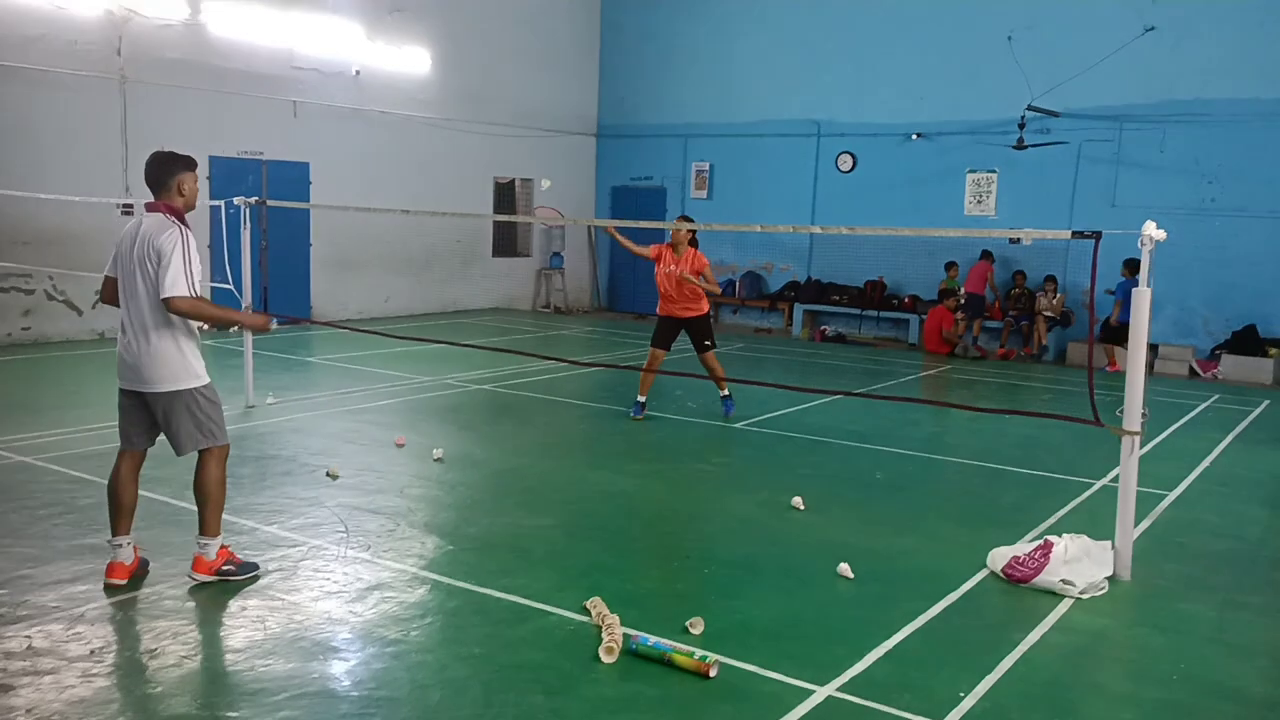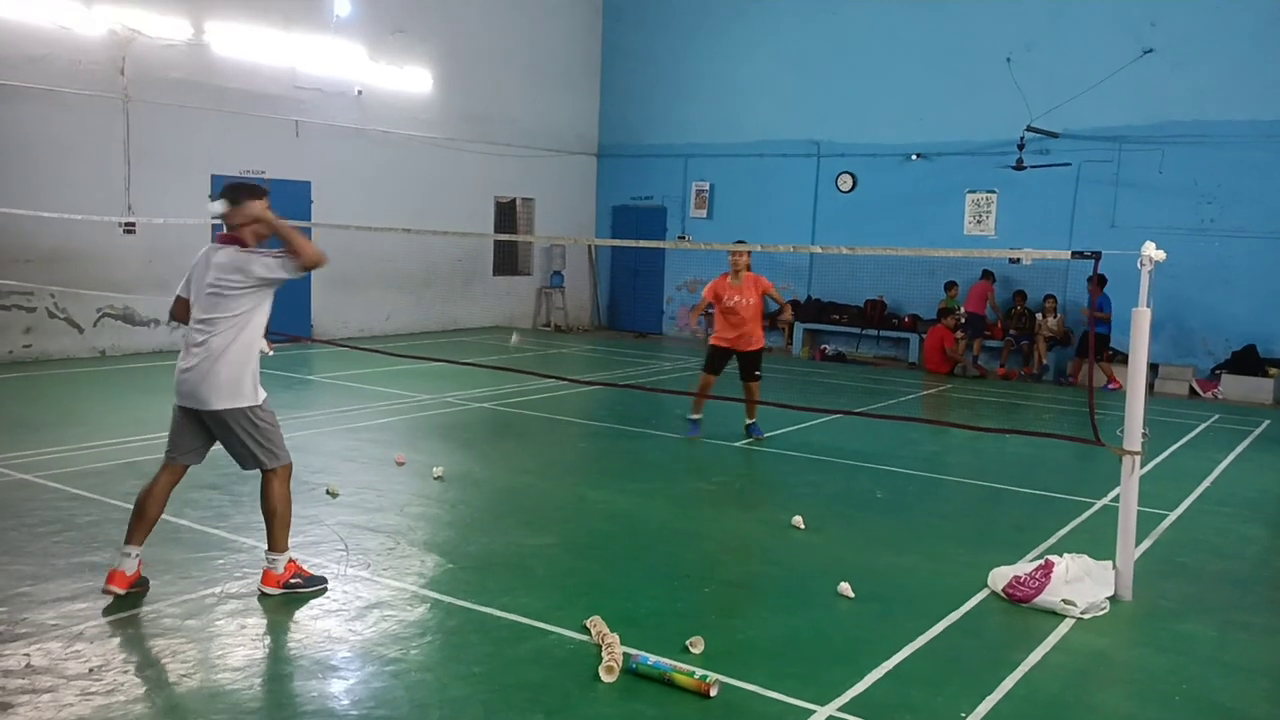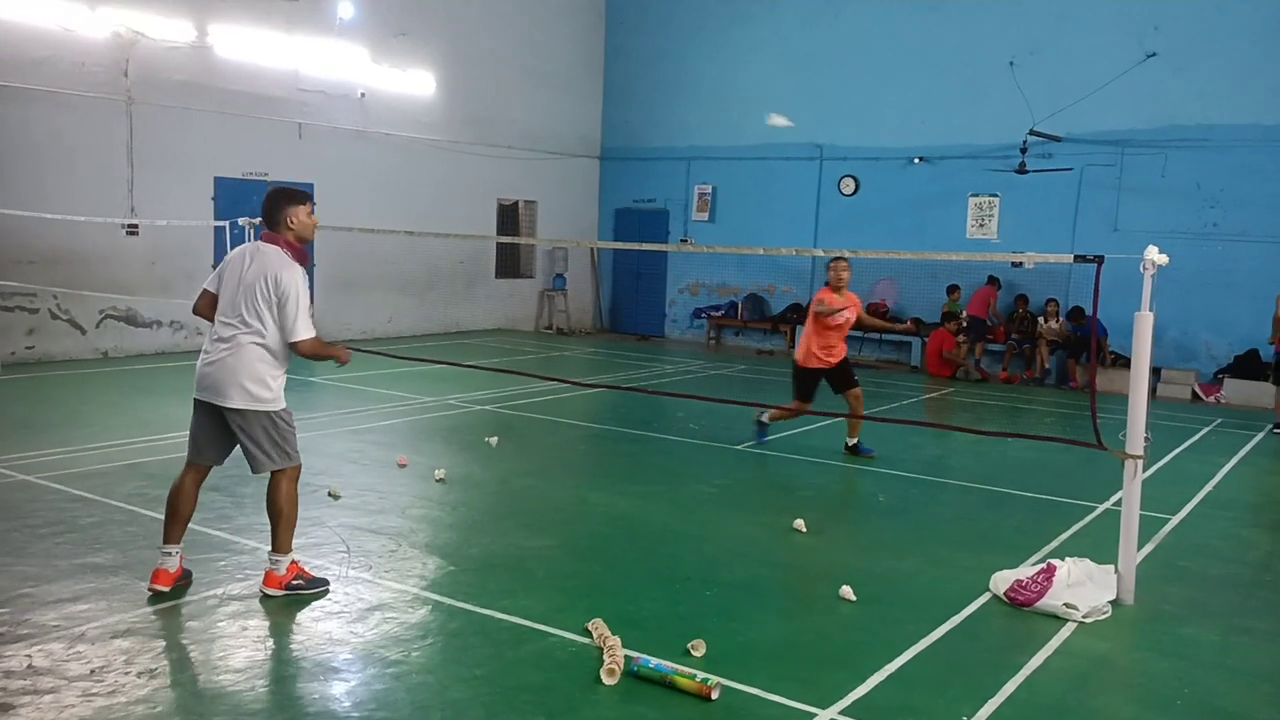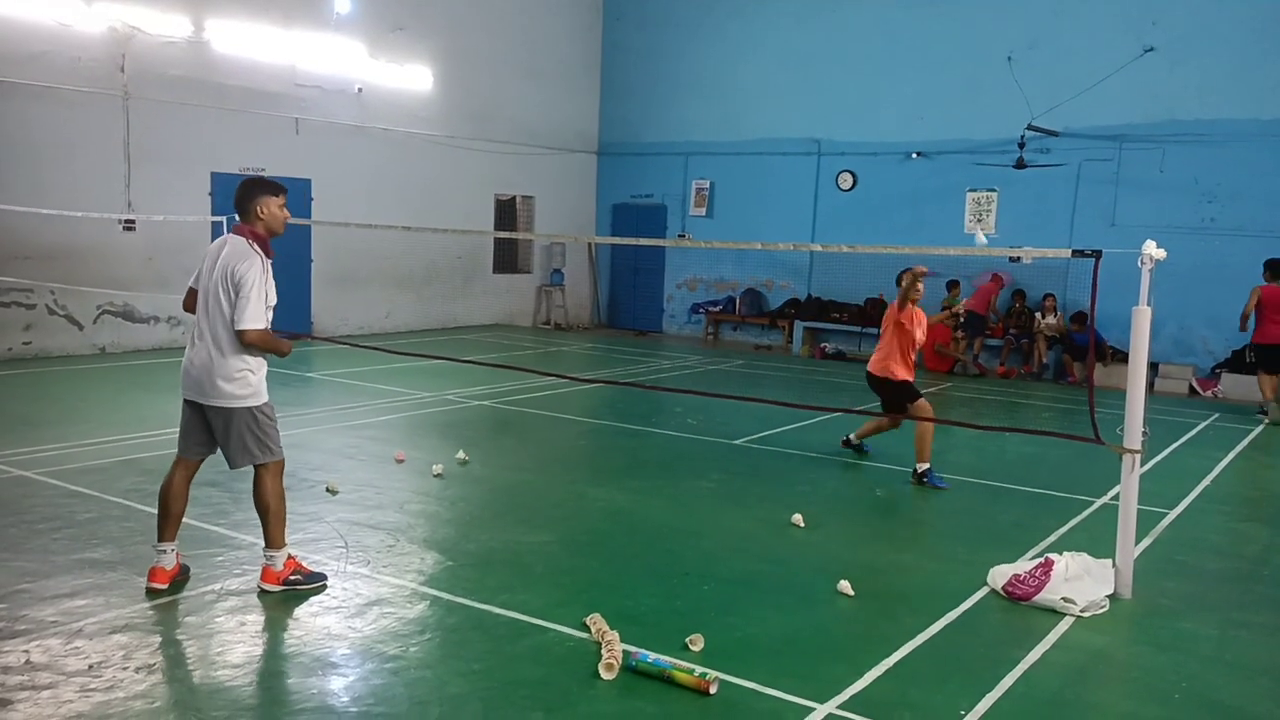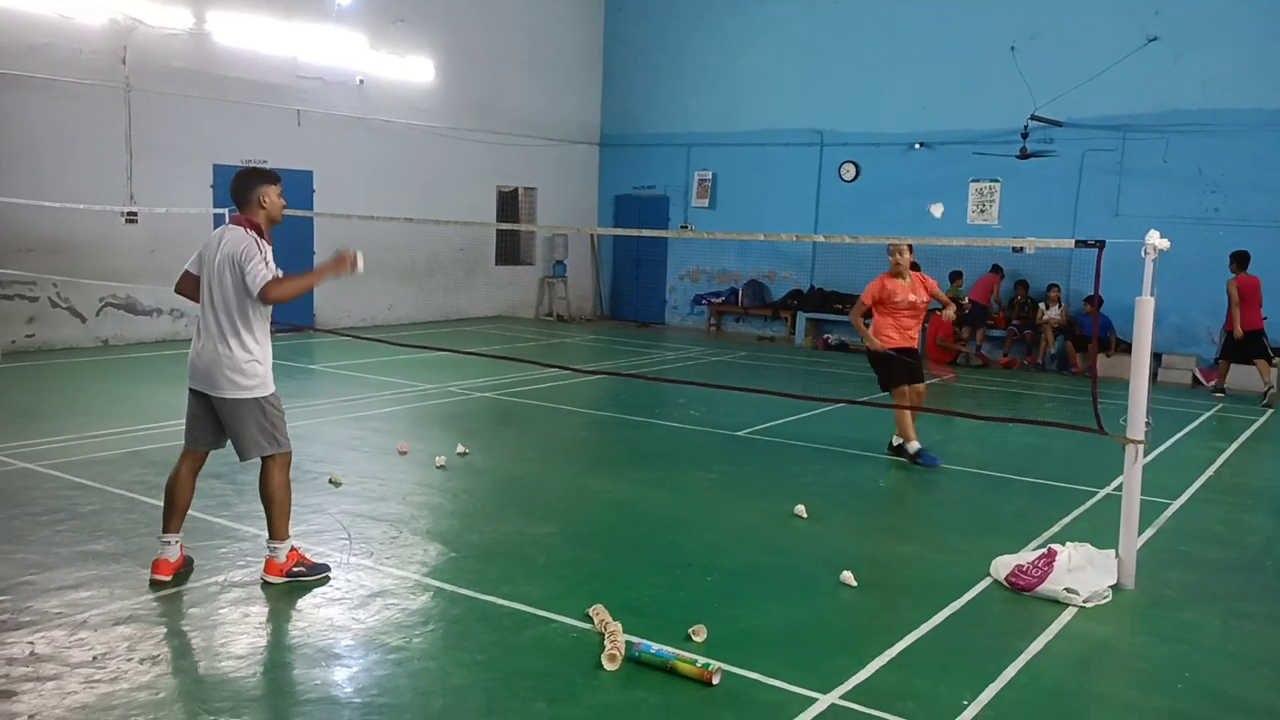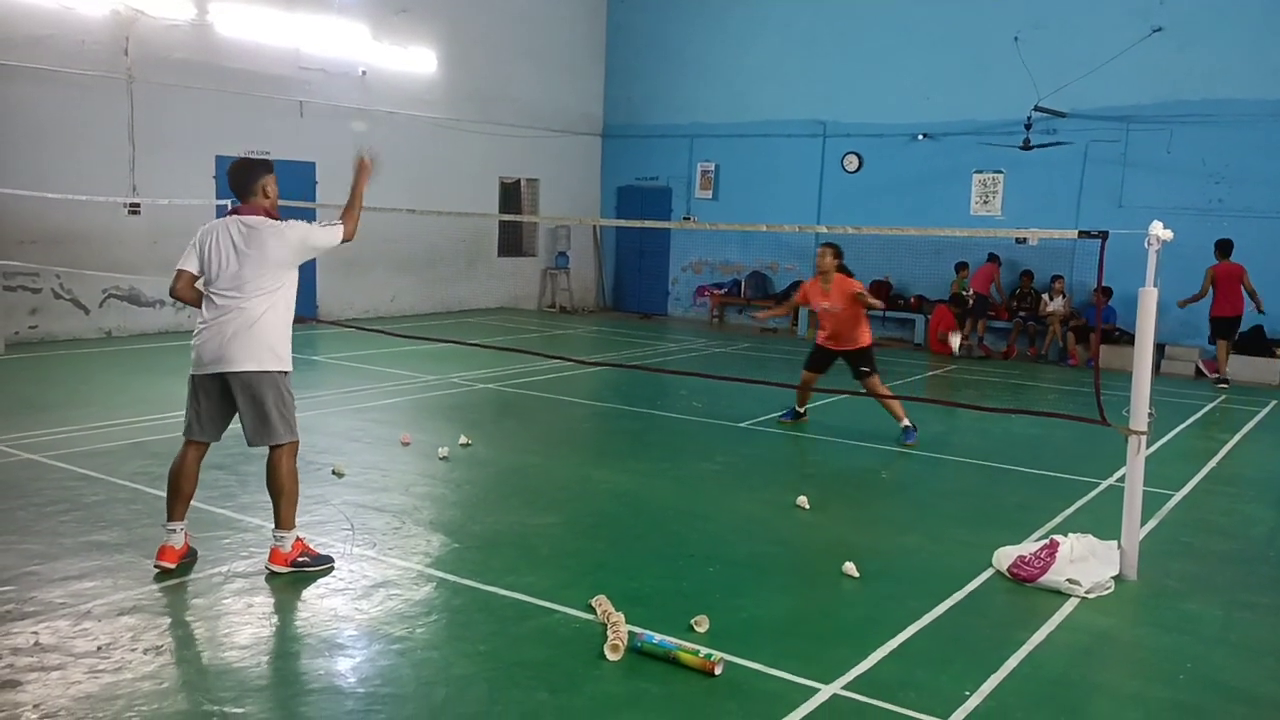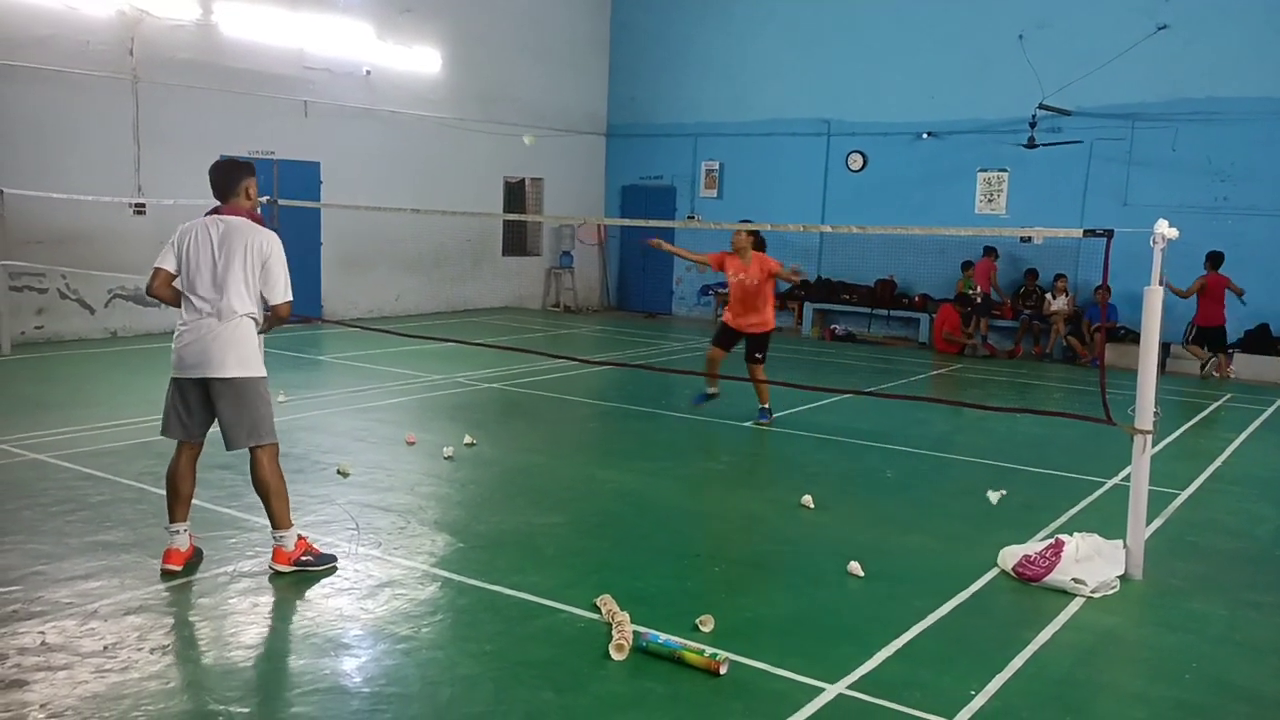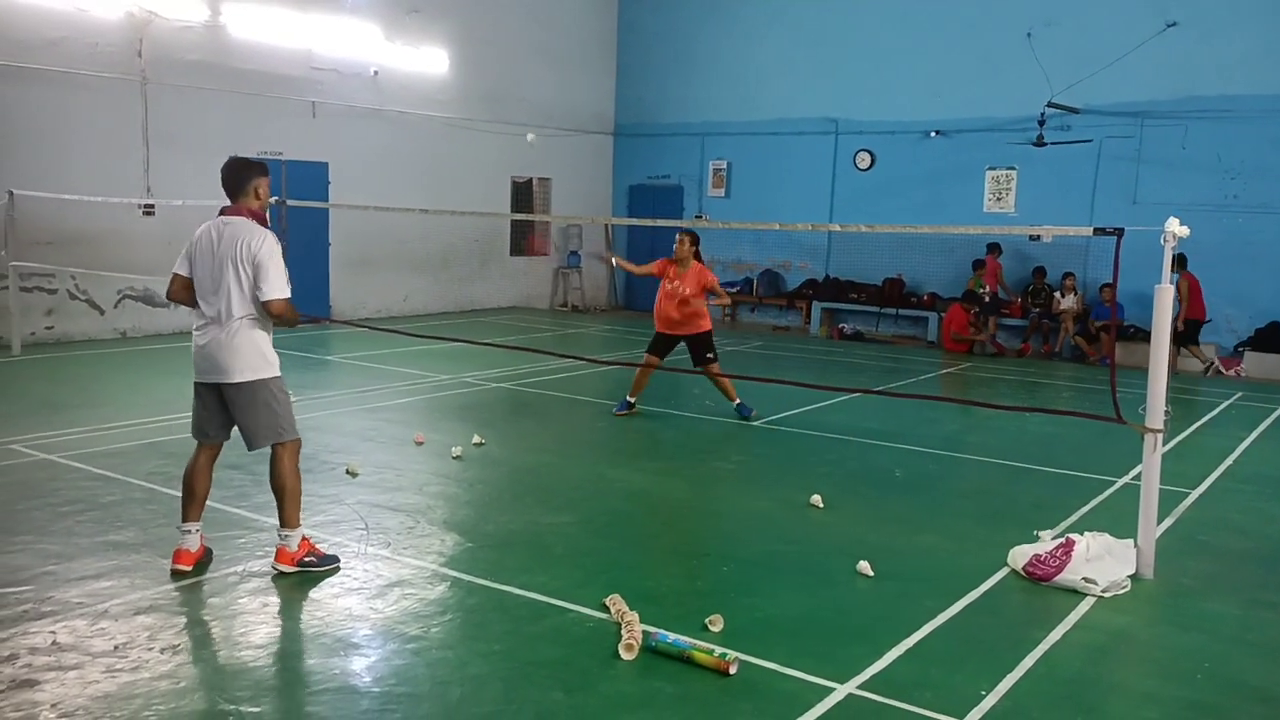
dt=0.4s
person 1, frame 1
left shoulder: (131, 231)
right shoulder: (174, 234)
left elbow: (109, 294)
right elbow: (177, 302)
right wrist: (241, 319)
left hip: (133, 367)
right hip: (175, 369)
left knee: (130, 455)
right knee: (213, 451)
left ankle: (121, 558)
right ankle: (210, 556)
person 1, frame 2
left shoulder: (207, 258)
right shoulder: (250, 262)
left elbow: (179, 312)
right elbow: (314, 259)
right wrist: (268, 221)
left hip: (192, 385)
right hip: (233, 391)
left knee: (171, 470)
right knee: (278, 469)
left ankle: (125, 568)
right ankle: (278, 569)
person 1, frame 3
left shoulder: (239, 255)
right shoulder: (289, 273)
left elbow: (202, 307)
right elbow: (304, 345)
right wrist: (337, 352)
left hip: (211, 380)
right hip: (252, 389)
left knee: (195, 468)
right knee: (286, 470)
left ankle: (167, 566)
right ankle: (280, 571)
person 1, frame 4
left shoulder: (219, 247)
right shoulder: (253, 262)
left elbow: (190, 303)
right elbow: (251, 335)
right wrist: (282, 346)
left hip: (198, 377)
right hip: (236, 384)
left knee: (185, 464)
right knee: (270, 466)
left ankle: (164, 563)
right ankle: (277, 566)
person 1, frame 5
left shoulder: (218, 238)
right shoulder: (251, 246)
left elbow: (185, 286)
right elbow: (273, 293)
right wrist: (328, 269)
left hip: (206, 368)
right hip: (242, 375)
left knee: (192, 455)
right knee: (277, 457)
left ankle: (169, 554)
right ankle: (280, 558)
person 1, frame 6
left shoulder: (209, 232)
right shoulder: (288, 234)
left elbow: (179, 289)
right elbow: (348, 228)
right wrist: (361, 179)
left hip: (208, 354)
right hip: (257, 358)
left knee: (194, 444)
right knee: (283, 446)
left ankle: (173, 542)
right ankle: (285, 547)
person 1, frame 7
left shoulder: (188, 233)
right shoulder: (264, 239)
left elbow: (156, 287)
right elbow: (281, 310)
right wrist: (262, 323)
left hip: (189, 356)
right hip: (236, 358)
left knee: (187, 447)
right knee: (264, 448)
left ankle: (177, 544)
right ankle: (287, 546)
person 1, frame 8
left shoulder: (202, 234)
right shoulder: (261, 239)
left elbow: (176, 291)
right elbow: (276, 307)
right wrist: (293, 318)
left hip: (208, 358)
right hip: (249, 361)
left knee: (206, 448)
right knee: (286, 445)
left ankle: (188, 545)
right ankle: (291, 546)
person 2, frame 1
left shoulder: (698, 259)
right shoulder: (661, 251)
left elbow: (717, 289)
right elbow: (635, 249)
left wrist: (695, 280)
right wrist: (613, 232)
left hip: (696, 314)
right hip: (669, 314)
left knee: (709, 359)
right knee: (654, 357)
left ankle: (726, 395)
right ankle: (641, 401)
person 2, frame 2
left shoulder: (758, 282)
right shoulder: (717, 283)
left elbow: (783, 303)
right elbow: (700, 307)
left wrist: (786, 313)
right wrist: (693, 321)
left hip: (751, 343)
right hip: (721, 341)
left knee: (751, 387)
right knee: (706, 382)
left ankle: (751, 423)
right ankle: (694, 418)
person 2, frame 3
left shoulder: (853, 299)
right shoulder: (823, 297)
left elbow: (867, 320)
right elbow: (820, 311)
left wrist: (896, 327)
right wrist: (842, 307)
left hip: (837, 357)
right hip: (809, 360)
left knee: (856, 396)
right knee: (800, 408)
left ankle: (852, 443)
right ankle: (765, 419)
person 2, frame 4
left shoulder: (918, 312)
right shoulder: (899, 308)
left elbow: (924, 324)
right elbow: (903, 296)
left wrist: (951, 312)
right wrist: (912, 277)
left hip: (897, 373)
right hip: (887, 374)
left knee: (894, 420)
right knee: (925, 413)
left ankle: (852, 440)
right ankle: (922, 471)
person 2, frame 5
left shoulder: (923, 281)
right shoulder: (880, 283)
left elbow: (948, 303)
right elbow: (855, 314)
left wrist: (949, 310)
right wrist: (869, 338)
left hip: (909, 347)
right hip: (883, 347)
left knee: (918, 393)
right knee: (902, 394)
left ankle: (899, 443)
right ankle: (913, 450)
person 2, frame 6
left shoulder: (849, 285)
right shoulder: (809, 286)
left elbow: (878, 304)
right elbow: (788, 307)
left wrist: (869, 301)
right wrist: (765, 314)
left hip: (856, 343)
right hip: (826, 341)
left knee: (874, 387)
right knee: (806, 380)
left ankle: (906, 426)
right ankle: (798, 411)
person 2, frame 7
left shoulder: (765, 262)
right shoulder: (726, 258)
left elbow: (789, 277)
right elbow: (695, 257)
left wrist: (794, 278)
right wrist: (667, 247)
left hip: (760, 324)
right hip: (732, 320)
left knee: (755, 370)
right knee: (712, 356)
left ankle: (765, 409)
right ankle: (711, 391)
person 2, frame 8
left shoulder: (702, 273)
right shoulder: (666, 265)
left elbow: (726, 299)
right elbow: (637, 270)
left wrist: (708, 302)
right wrist: (616, 260)
left hip: (697, 329)
right hip: (667, 327)
left knee: (714, 372)
right knee: (647, 364)
left ankle: (738, 404)
right ankle: (630, 401)
